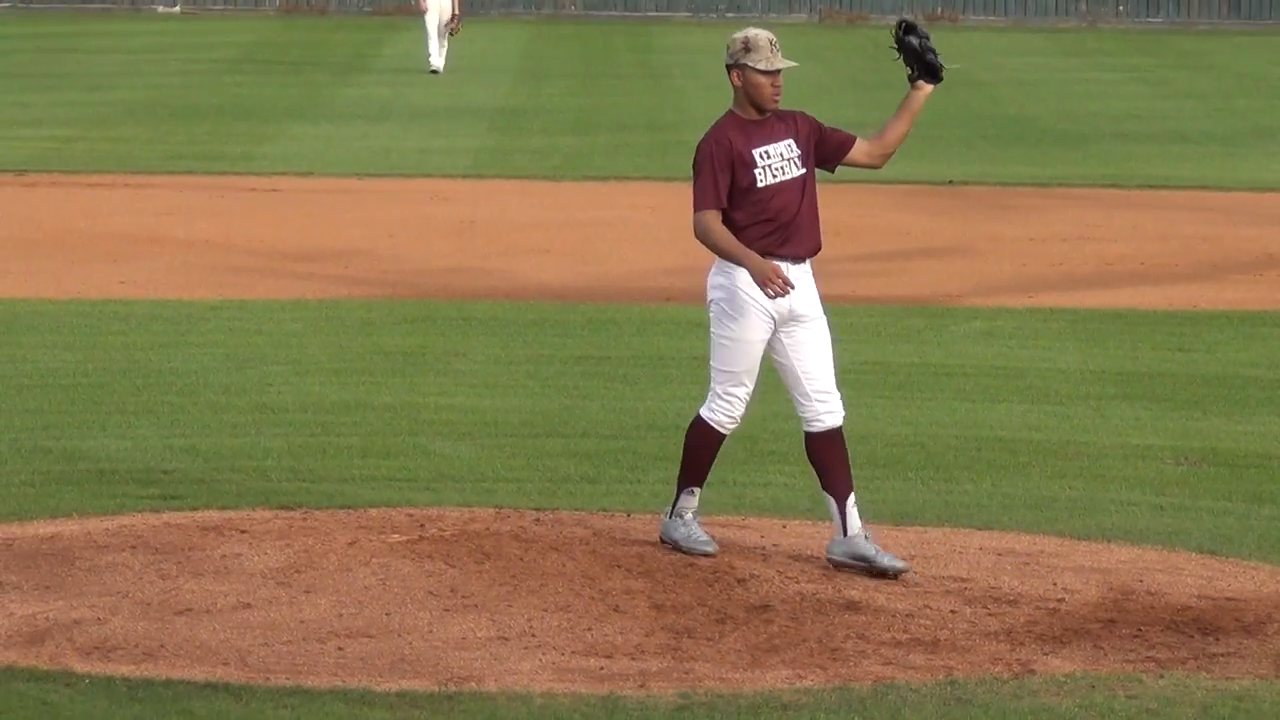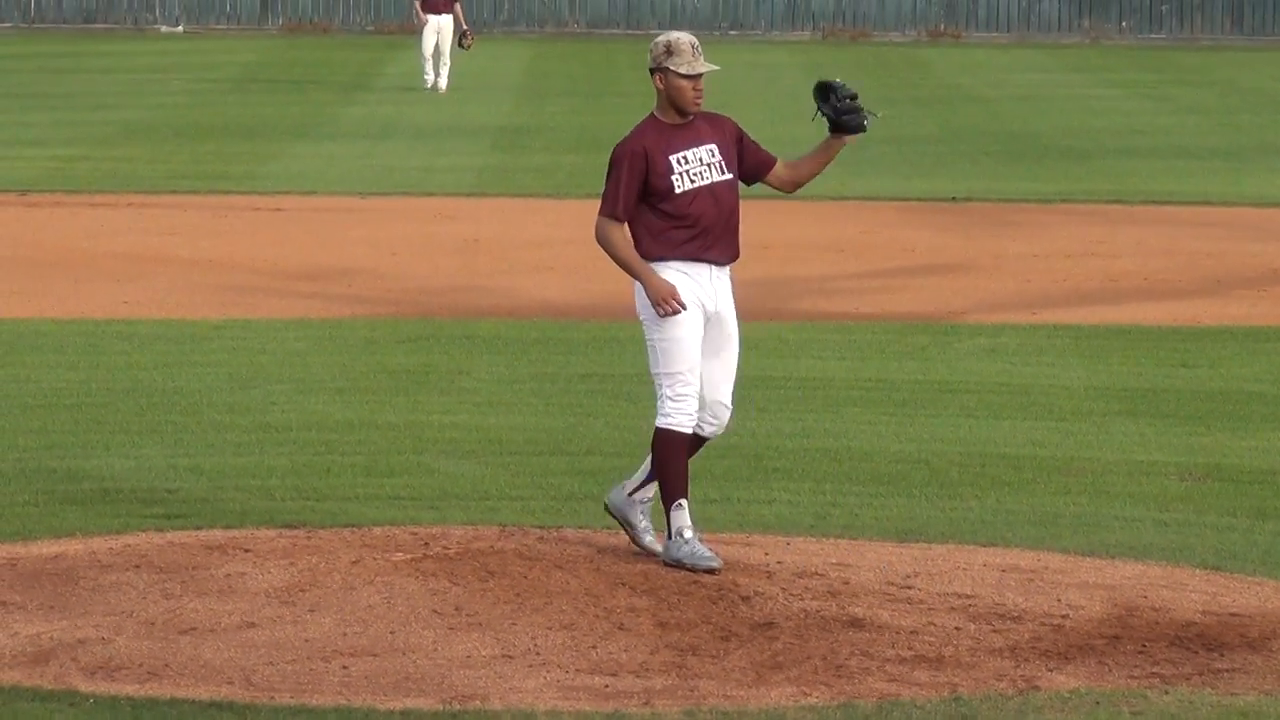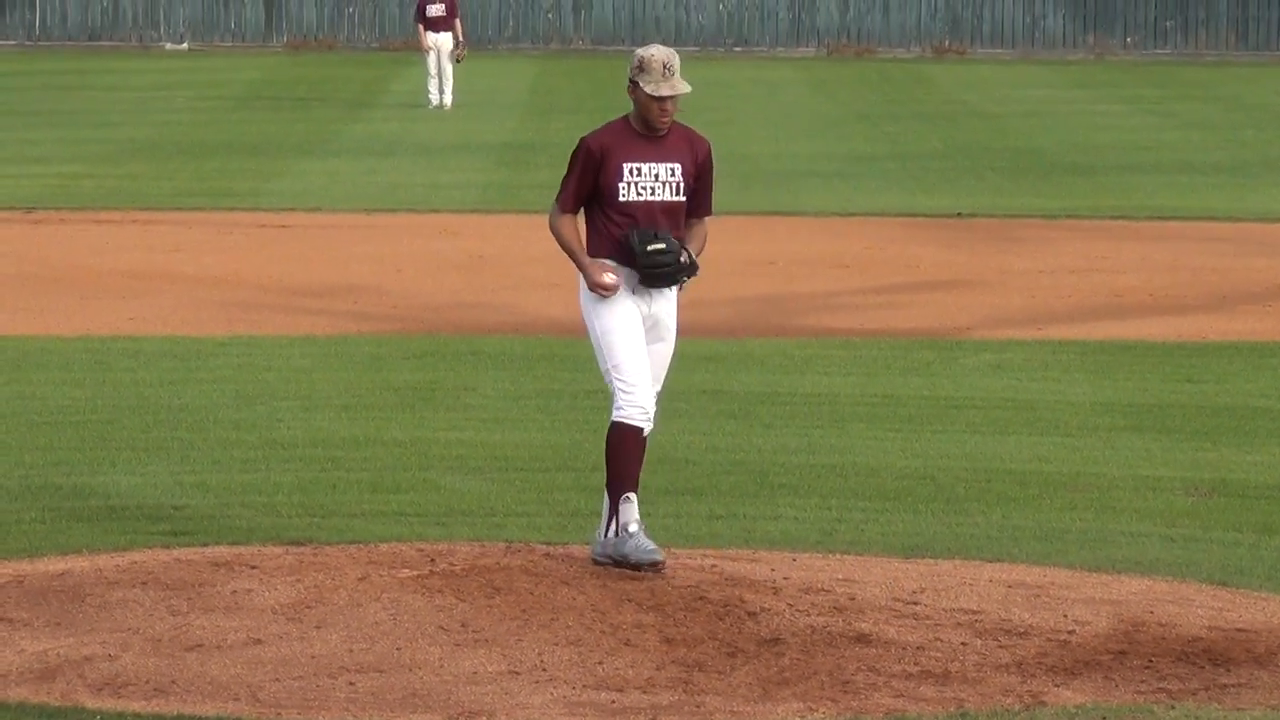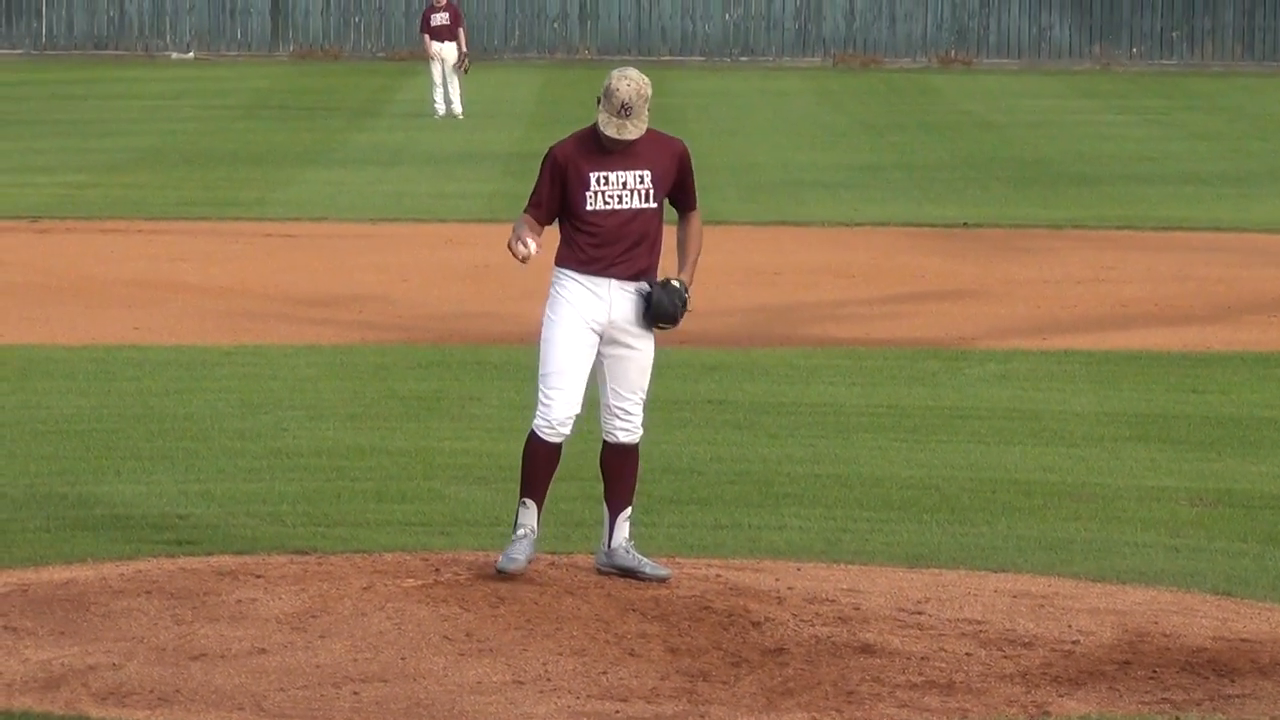
dt=0.4s
person 1, frame 1
left shoulder: (798, 127)
right shoulder: (720, 140)
left elbow: (875, 152)
right elbow: (705, 223)
left wrist: (919, 92)
right wrist: (754, 263)
left hip: (799, 284)
right hip: (745, 284)
left knee: (824, 409)
right knee: (725, 406)
left ankle: (848, 536)
right ankle: (681, 516)
person 1, frame 2
left shoulder: (723, 131)
right shoulder: (638, 146)
left elbow: (786, 179)
right elbow: (608, 228)
left wrist: (836, 141)
right wrist: (647, 279)
left hip: (719, 284)
right hip: (671, 288)
left knee: (713, 415)
right knee: (680, 407)
left ankle: (633, 494)
right ankle: (681, 535)
person 1, frame 3
left shoulder: (695, 147)
right shoulder: (600, 144)
left elbow: (700, 220)
right elbow: (562, 213)
left wrist: (687, 254)
right wrist: (585, 264)
left hip: (661, 291)
right hip: (609, 286)
left knee: (639, 410)
right knee: (630, 399)
left ankle: (615, 534)
right ankle: (627, 527)
person 1, frame 4
left shoulder: (670, 152)
right shoulder: (566, 154)
left elbow: (690, 214)
right elbow: (534, 216)
left wrist: (685, 275)
right wrist: (523, 236)
left hip: (635, 300)
right hip: (576, 292)
left knee: (625, 425)
right knee: (555, 414)
left ankle: (617, 545)
right ankle: (526, 530)
